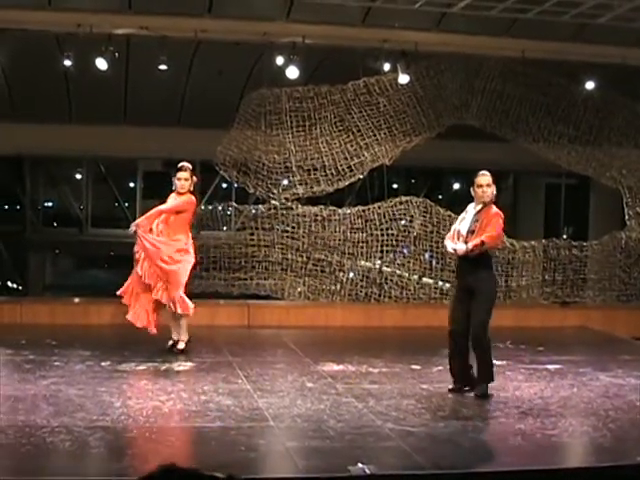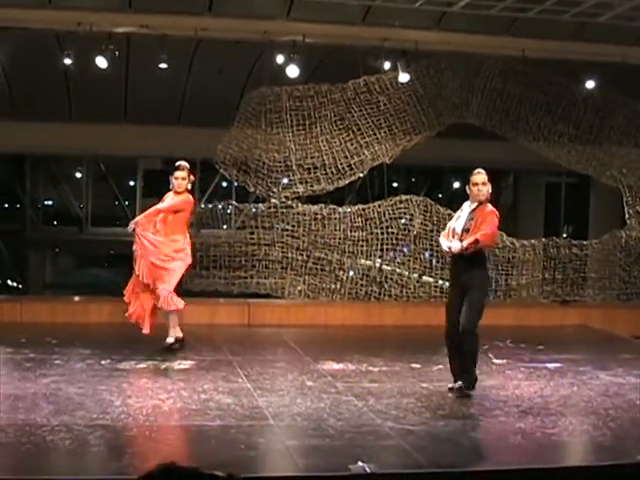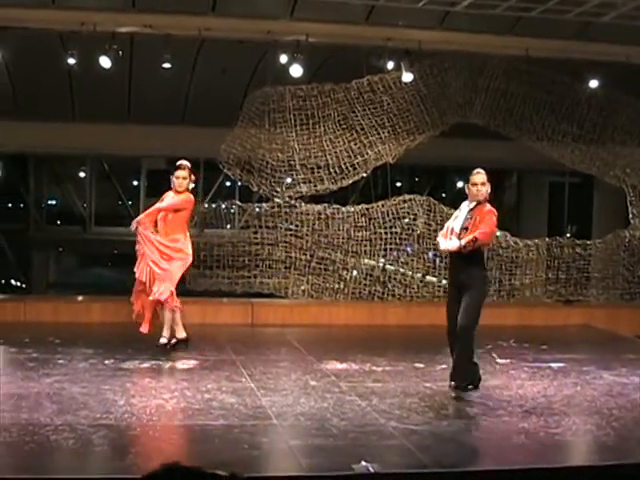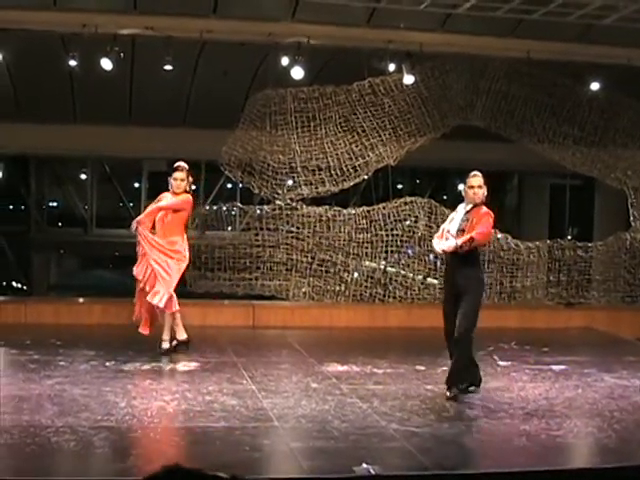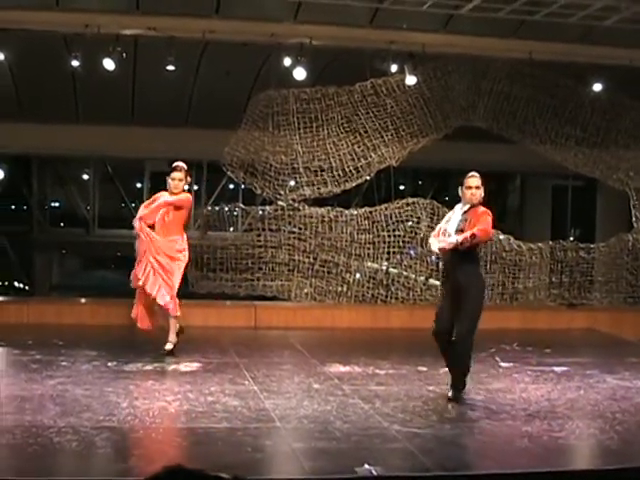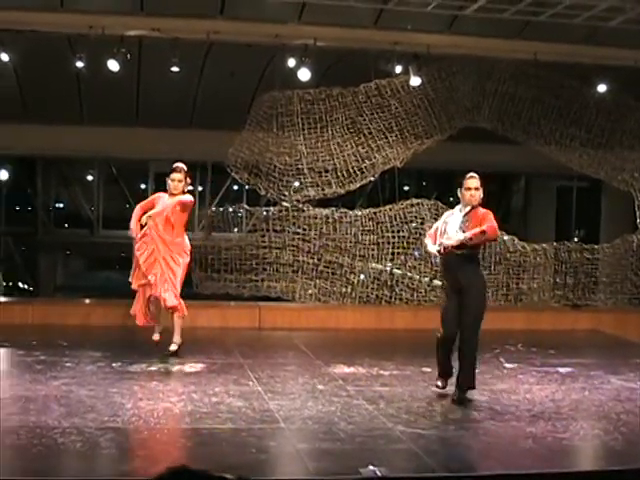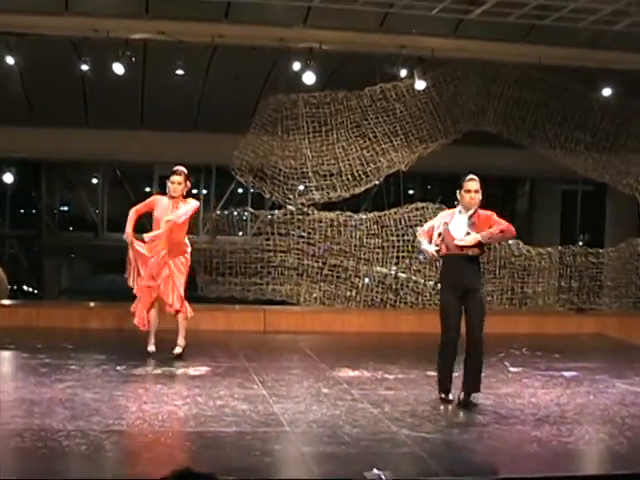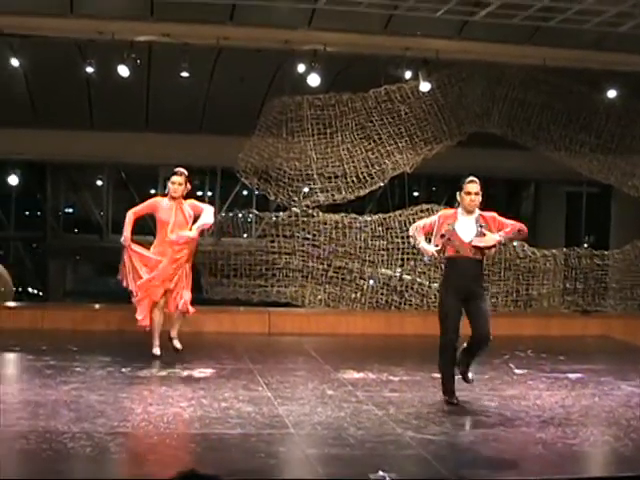
dt=0.1s
person 1, frame 1
left shoulder: (494, 215)
right shoulder: (466, 213)
left elbow: (493, 239)
right elbow: (451, 236)
left wrist: (467, 248)
right wrist: (452, 246)
left hip: (483, 279)
right hip: (463, 279)
left knee: (478, 331)
right knee: (455, 332)
left ankle: (483, 381)
right ankle: (462, 379)
person 1, frame 2
left shoulder: (489, 213)
right shoulder: (461, 211)
left elbow: (487, 238)
right elbow: (446, 234)
left wrist: (462, 246)
right wrist: (447, 244)
left hip: (477, 277)
right hip: (457, 276)
left knee: (467, 327)
right knee: (452, 330)
left ankle: (467, 378)
right ankle: (461, 378)
person 1, frame 3
left shoulder: (488, 212)
right shoulder: (460, 211)
left elbow: (485, 236)
right elbow: (444, 234)
left wrist: (460, 245)
right wrist: (444, 243)
left hip: (475, 277)
right hip: (455, 276)
left knee: (464, 328)
right knee: (454, 331)
left ankle: (460, 379)
right ankle: (471, 377)
person 1, frame 4
left shoulder: (484, 214)
right shoulder: (455, 213)
left elbow: (482, 236)
right elbow: (439, 235)
left wrist: (456, 245)
right wrist: (439, 244)
left hip: (471, 279)
right hip: (451, 278)
left knee: (462, 333)
right knee: (451, 334)
left ankle: (455, 382)
right ankle: (471, 378)
person 1, frame 5
left shoulder: (482, 214)
right shoulder: (452, 214)
left elbow: (484, 233)
right elbow: (436, 234)
left wrist: (455, 240)
right wrist: (435, 244)
left hip: (471, 279)
right hip: (450, 280)
left knee: (464, 334)
right knee: (440, 330)
left ankle: (457, 386)
right ankle: (456, 368)
person 1, frame 6
left shoulder: (483, 215)
right shoulder: (448, 215)
left elbow: (492, 232)
right elbow: (431, 234)
left wrist: (461, 238)
right wrist: (432, 245)
left hip: (472, 280)
right hip: (450, 280)
left knee: (469, 335)
right knee: (448, 332)
left ankle: (463, 387)
right ankle: (444, 373)
person 1, frame 7
left shoulder: (485, 217)
right shoulder: (446, 216)
left elbow: (508, 230)
right elbow: (424, 231)
left wrist: (482, 236)
right wrist: (425, 245)
left hip: (473, 283)
right hip: (449, 282)
left knee: (475, 338)
right knee: (450, 336)
left ankle: (468, 391)
right ankle: (444, 388)
person 1, frame 8
left shoulder: (489, 219)
right shoulder: (445, 217)
left elbow: (521, 230)
right elbow: (416, 228)
left wrist: (497, 237)
right wrist: (423, 244)
left hip: (475, 286)
right hip: (451, 285)
left knee: (482, 335)
right knee: (449, 338)
left ankle: (463, 361)
right ankle: (448, 391)
person 2, frame 1
left shoulder: (189, 200)
right shoulder: (172, 197)
left elbow: (161, 209)
right elbow: (161, 216)
left wrist: (139, 222)
right wrist: (153, 229)
left hip: (180, 250)
right hip: (164, 249)
left knee: (174, 292)
right knee: (161, 292)
left ankle: (183, 337)
right ankle: (176, 333)
person 2, frame 2
left shoulder: (187, 200)
right shoulder: (168, 196)
left elbow: (159, 209)
right elbow: (159, 213)
left wrist: (138, 221)
right wrist: (148, 229)
left hip: (177, 250)
right hip: (161, 249)
left knee: (165, 290)
right knee: (158, 292)
left ankle: (174, 334)
right ankle: (176, 333)
person 2, frame 3
left shoulder: (188, 199)
right shoulder: (168, 195)
left elbow: (161, 208)
right elbow: (155, 213)
left wrist: (139, 219)
right wrist: (146, 226)
left hip: (178, 249)
right hip: (161, 248)
left knee: (164, 289)
right knee: (162, 290)
left ankle: (166, 334)
right ankle: (180, 335)
person 2, frame 4
left shoulder: (186, 200)
right shoulder: (165, 195)
left elbow: (161, 207)
right elbow: (152, 209)
left wrist: (140, 219)
right wrist: (144, 226)
left hip: (175, 251)
right hip: (159, 249)
left knee: (163, 292)
right knee: (159, 293)
left ankle: (166, 338)
right ankle: (181, 336)
person 2, frame 5
left shoulder: (186, 199)
right shoulder: (161, 196)
left elbow: (170, 201)
right elbow: (145, 206)
left wrist: (144, 216)
right wrist: (139, 224)
left hip: (175, 251)
right hip: (156, 249)
left knee: (167, 293)
right knee: (150, 290)
left ankle: (172, 339)
right ankle: (175, 326)
person 2, frame 6
left shoulder: (188, 200)
right shoulder: (159, 197)
left elbow: (178, 200)
right elbow: (140, 207)
left wrist: (153, 213)
right wrist: (134, 225)
left hip: (176, 251)
right hip: (156, 250)
left knee: (171, 293)
right knee: (151, 292)
left ankle: (176, 339)
right ankle: (157, 327)
person 2, frame 7
left shoulder: (188, 203)
right shoulder: (157, 200)
left elbow: (194, 206)
right elbow: (135, 211)
left wrist: (175, 218)
right wrist: (129, 231)
left hip: (177, 255)
right hip: (155, 254)
left knee: (176, 297)
right knee: (152, 297)
left ankle: (181, 341)
right ankle: (151, 341)
person 2, frame 8
left shoulder: (190, 205)
right shoulder: (157, 202)
left elbow: (208, 209)
right elbow: (132, 213)
left wrist: (199, 225)
right wrist: (127, 233)
left hip: (180, 256)
right hip: (158, 255)
left knee: (181, 297)
right knee: (156, 299)
left ankle: (174, 334)
right ankle: (156, 344)
